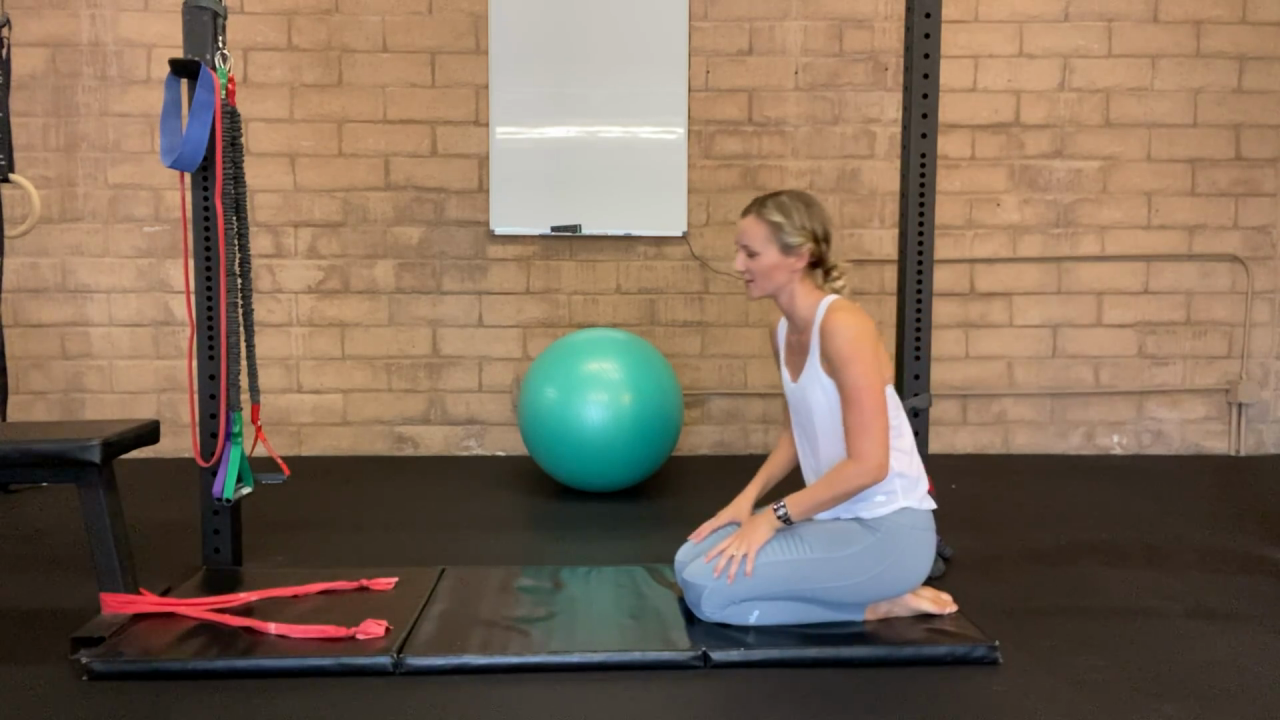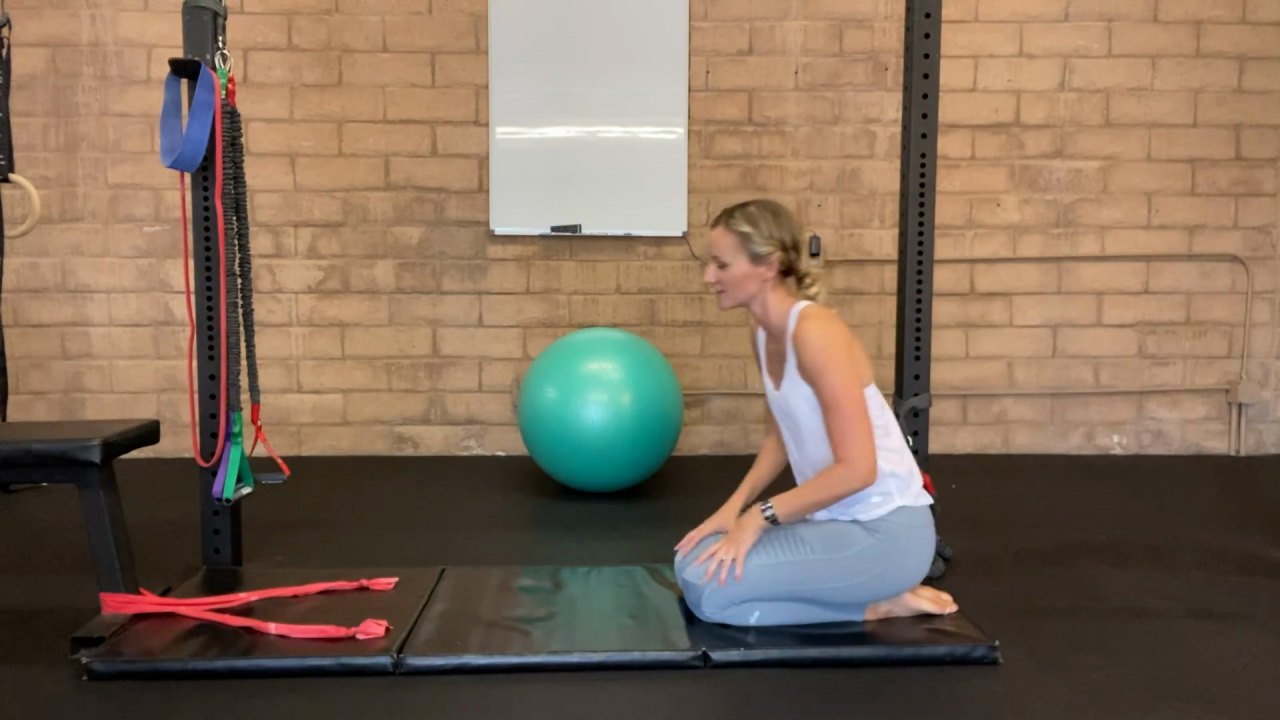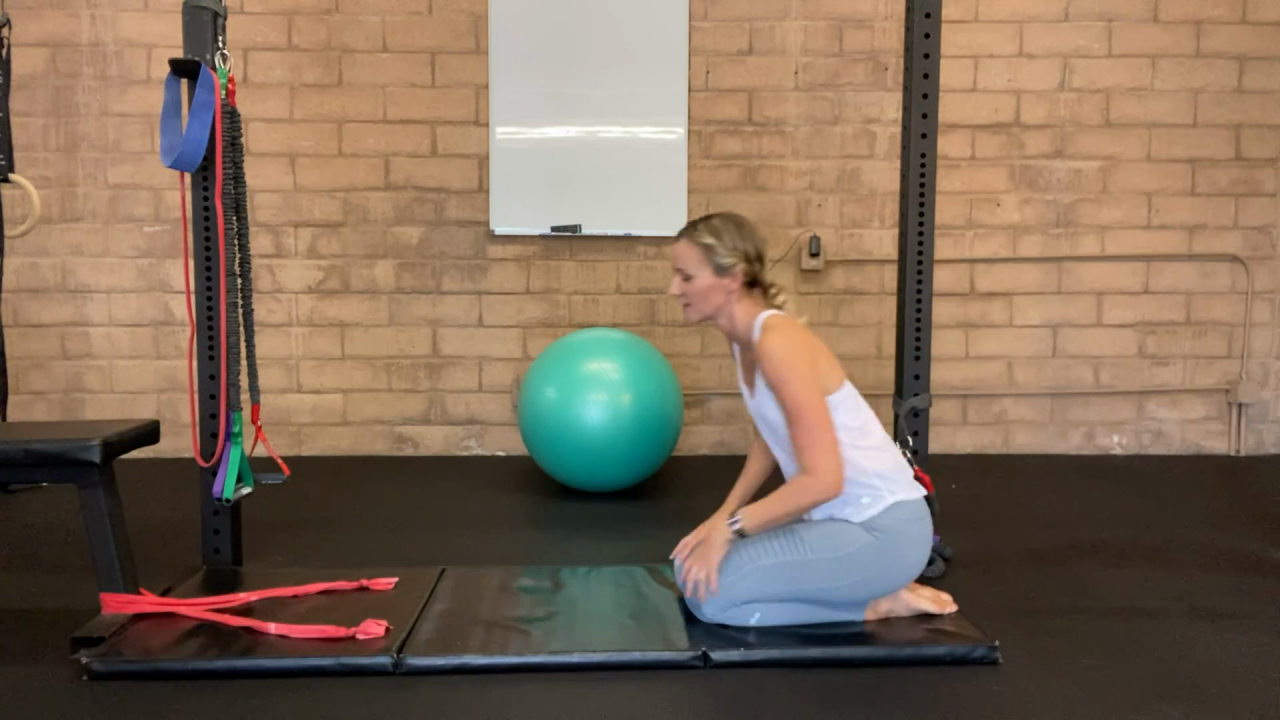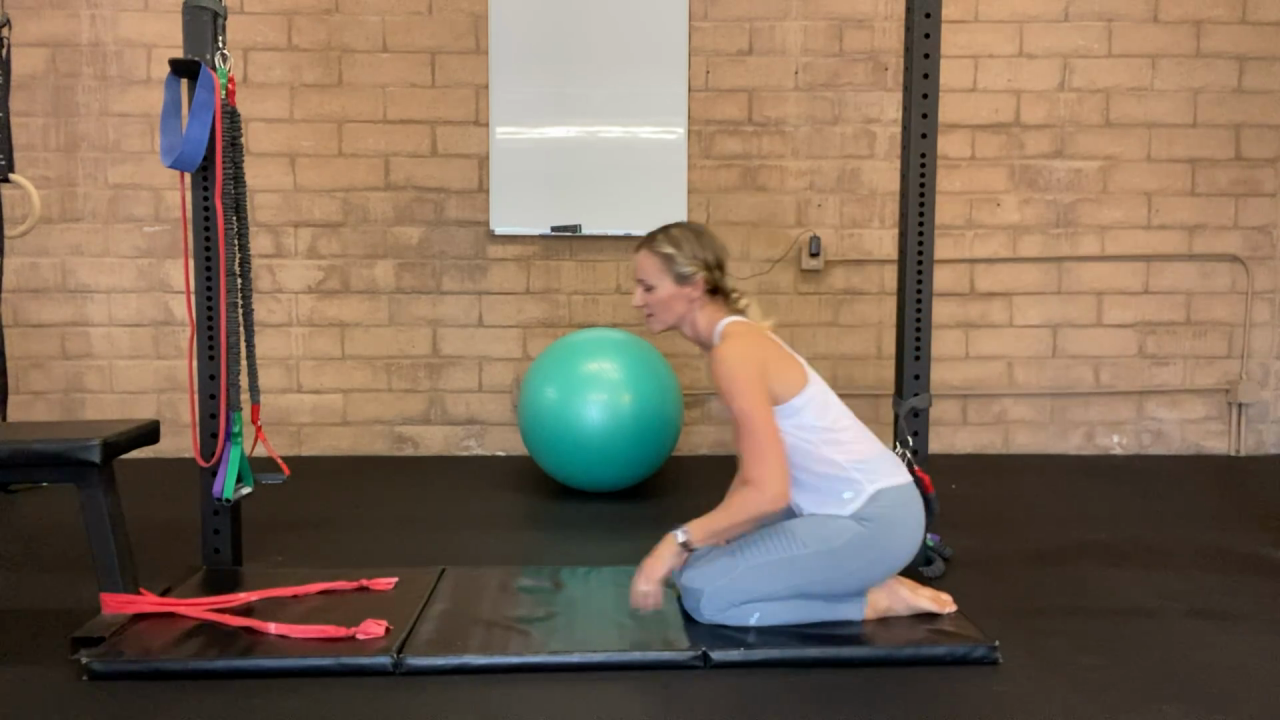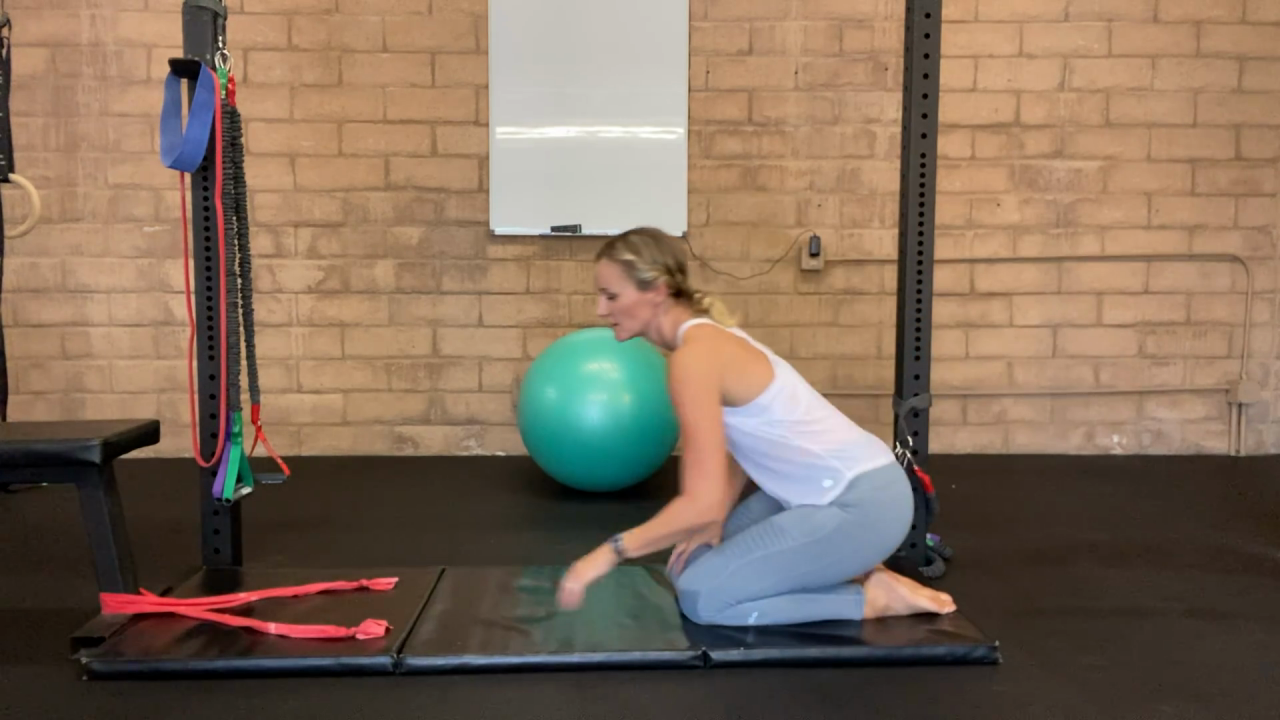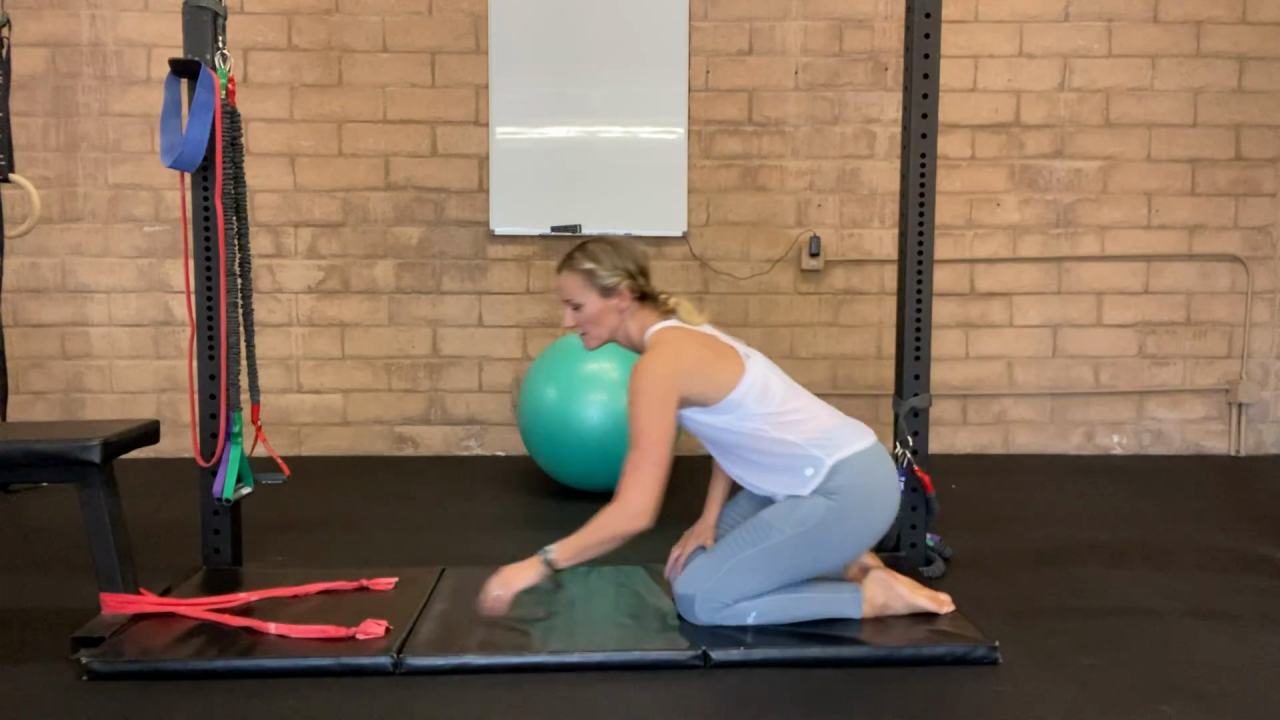
dt=0.1s
person 1, frame 1
left shoulder: (843, 326)
right shoulder: (786, 328)
left elbow: (868, 465)
left wrist: (774, 517)
right wrist: (746, 500)
left hip: (887, 532)
right hip: (839, 518)
left knee: (708, 590)
right knee: (691, 564)
left ankle: (877, 602)
right ankle: (866, 586)
person 1, frame 2
left shoulder: (815, 333)
right shoulder: (765, 333)
left elbow: (856, 469)
left wrist: (760, 516)
right wrist: (734, 506)
left hip: (886, 532)
right hip: (836, 519)
left knee: (709, 590)
right knee: (691, 565)
left ankle: (878, 602)
right ankle: (868, 586)
person 1, frame 3
left shoulder: (777, 343)
right shoulder: (749, 340)
left elbow: (824, 479)
right elbow: (773, 444)
left wrist: (730, 529)
right wrist: (727, 516)
left hip: (886, 527)
right hip: (845, 516)
left knee: (709, 592)
right knee: (691, 573)
left ankle: (879, 603)
right ankle: (866, 585)
person 1, frame 4
left shoulder: (735, 350)
right shoulder: (727, 338)
left elbow: (768, 490)
right elbow: (760, 446)
left wrist: (680, 540)
right wrist: (709, 525)
left hip: (877, 517)
right hip: (834, 509)
left knee: (704, 592)
right knee: (687, 570)
left ankle: (876, 600)
right ankle: (853, 577)
person 1, frame 5
left shoulder: (693, 358)
right shoulder: (704, 336)
left elbow: (702, 504)
left wrist: (611, 552)
right wrist: (709, 525)
left hip: (863, 504)
right hip: (827, 491)
left knee: (705, 597)
right knee: (691, 569)
left ankle: (872, 597)
right ankle: (859, 570)
person 1, frame 6
left shoulder: (659, 364)
right shoulder: (676, 335)
left elbow: (633, 512)
left wrist: (541, 563)
right wrist: (710, 520)
left hip: (848, 490)
right hip: (809, 480)
left knee: (700, 599)
right knee: (695, 570)
left ankle: (870, 596)
right ankle: (850, 566)
